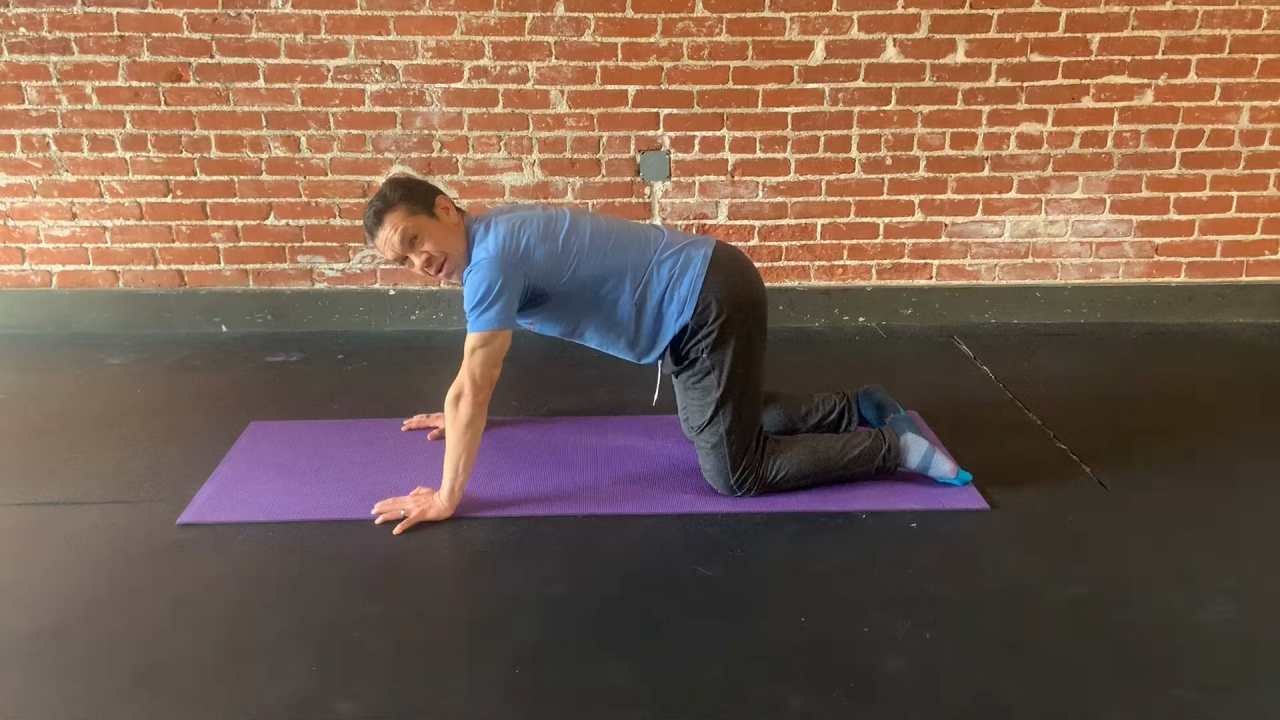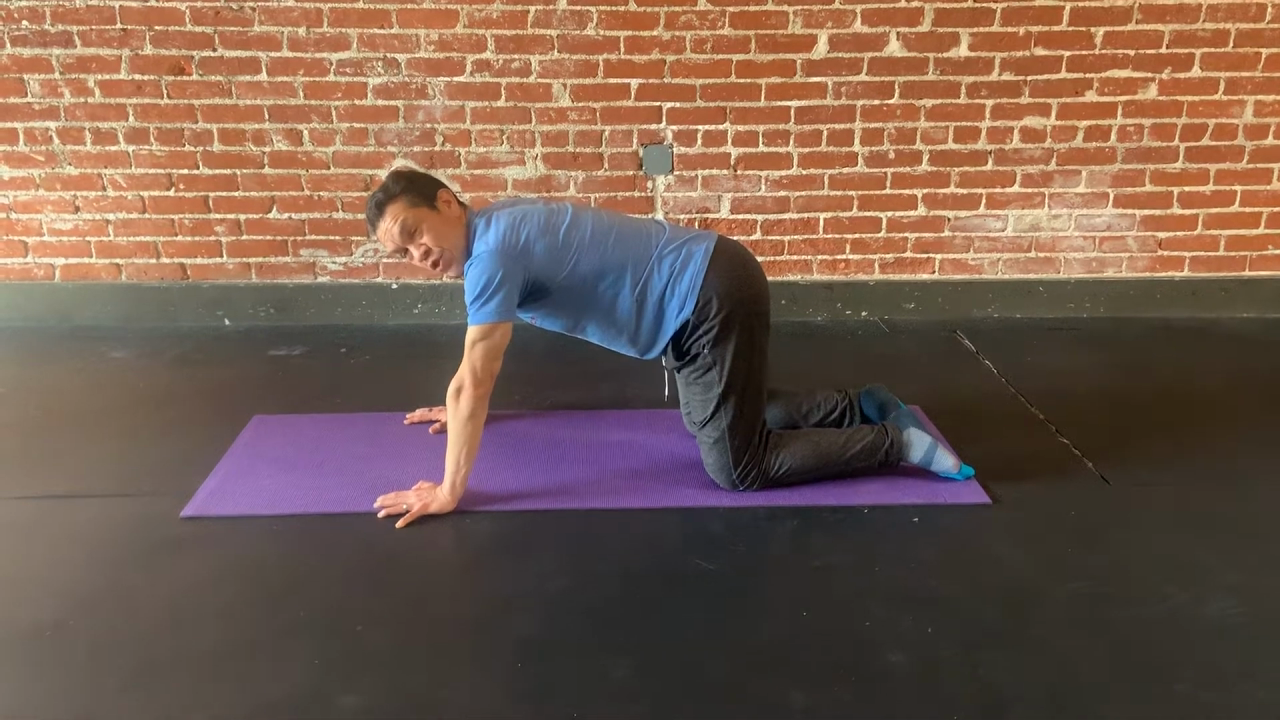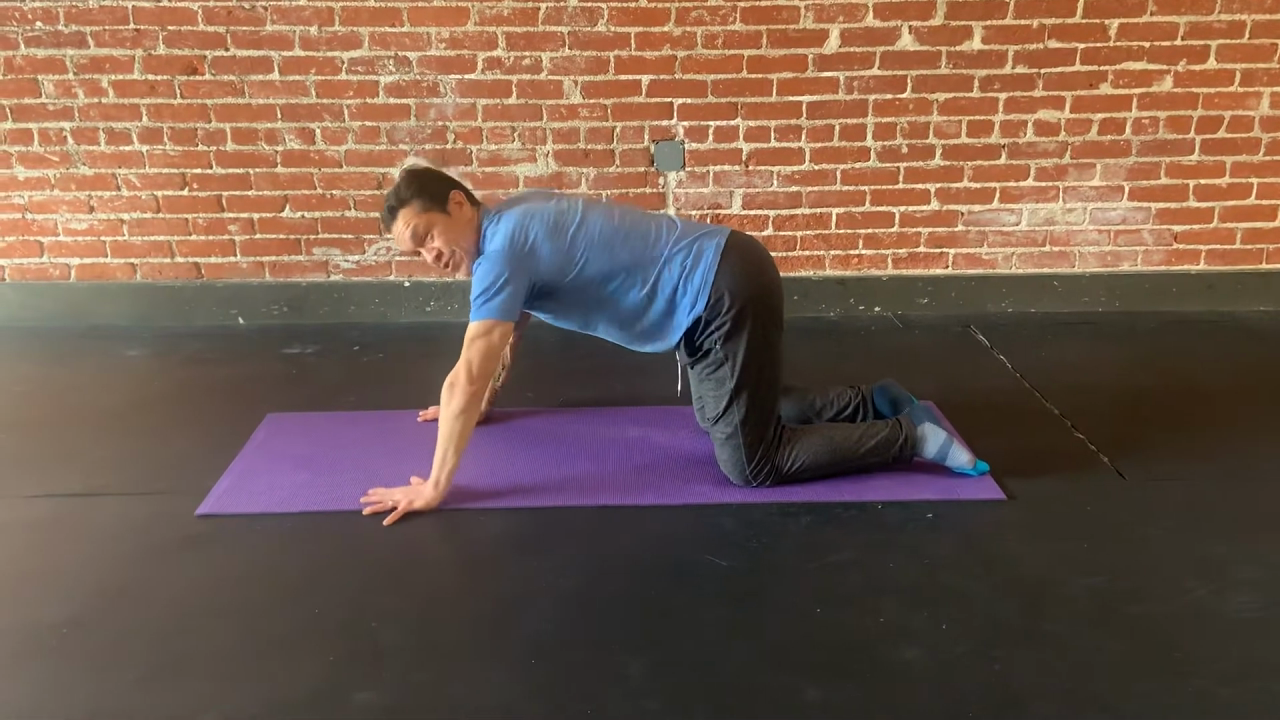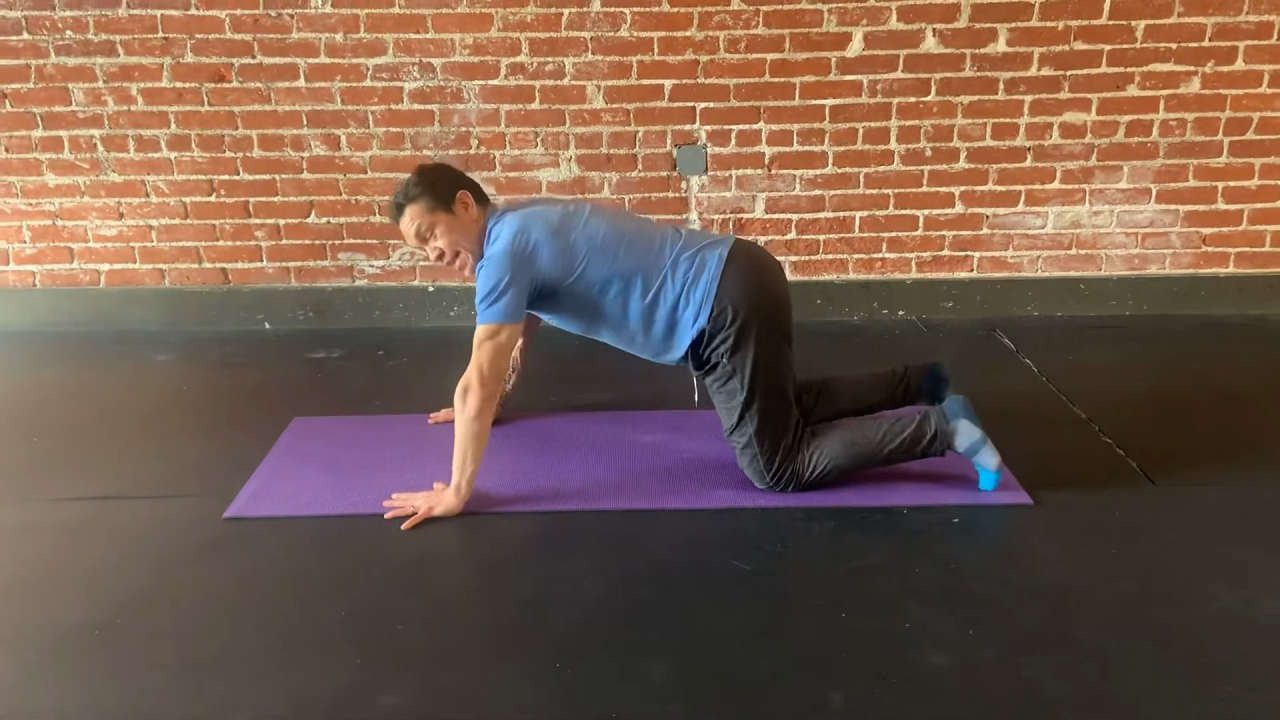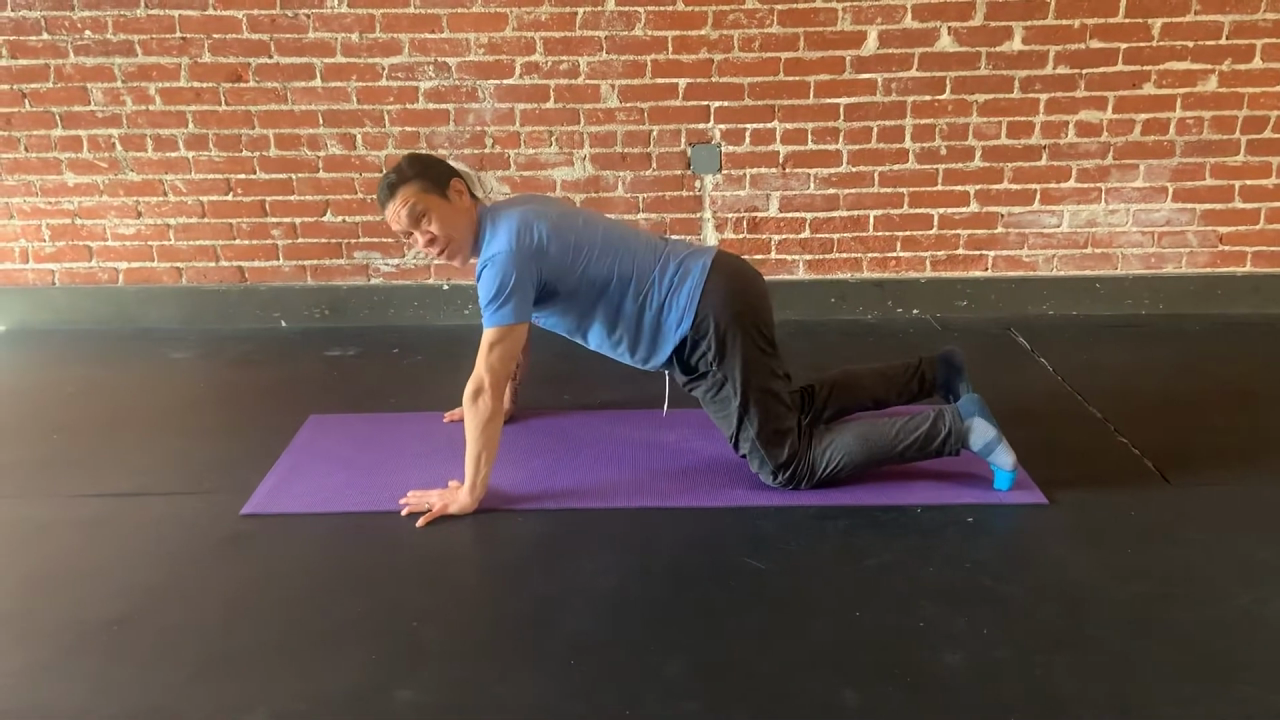
dt=1s
person 1, frame 1
left shoulder: (491, 257)
right shoulder: (488, 234)
left elbow: (471, 389)
left wrist: (446, 498)
right wrist: (461, 413)
left hip: (711, 303)
right hip: (703, 290)
left knee: (735, 472)
right knee: (715, 421)
left ankle: (894, 446)
right ankle: (856, 411)
person 1, frame 2
left shoulder: (492, 252)
right shoulder: (493, 227)
left elbow: (472, 383)
left wrist: (449, 491)
right wrist: (463, 406)
left hip: (713, 297)
right hip: (705, 285)
left knee: (737, 467)
right knee: (722, 415)
left ankle: (896, 441)
right ankle: (861, 408)
person 1, frame 3
left shoulder: (501, 248)
right shoulder: (513, 224)
left elbow: (464, 377)
right elbow: (509, 331)
left wrist: (434, 486)
right wrist: (477, 403)
left hip: (726, 292)
right hip: (722, 275)
left knee: (751, 463)
right knee: (728, 412)
left ankle: (912, 436)
right ankle: (873, 403)
person 1, frame 4
left shoulder: (504, 250)
right shoulder: (520, 228)
left elbow: (478, 383)
right elbow: (519, 331)
left wrist: (456, 493)
right wrist: (485, 403)
left hip: (729, 303)
right hip: (738, 277)
left knee: (776, 466)
right knee: (778, 409)
left ankle: (940, 429)
right ankle: (918, 386)
person 1, frame 5
left shoulder: (505, 250)
right shoulder: (510, 219)
left elbow: (484, 386)
right elbow: (517, 332)
left wrist: (470, 491)
right wrist: (496, 402)
left hip: (710, 315)
right hip: (714, 292)
left knee: (787, 462)
right knee: (794, 413)
left ankle: (956, 426)
right ankle: (935, 375)
